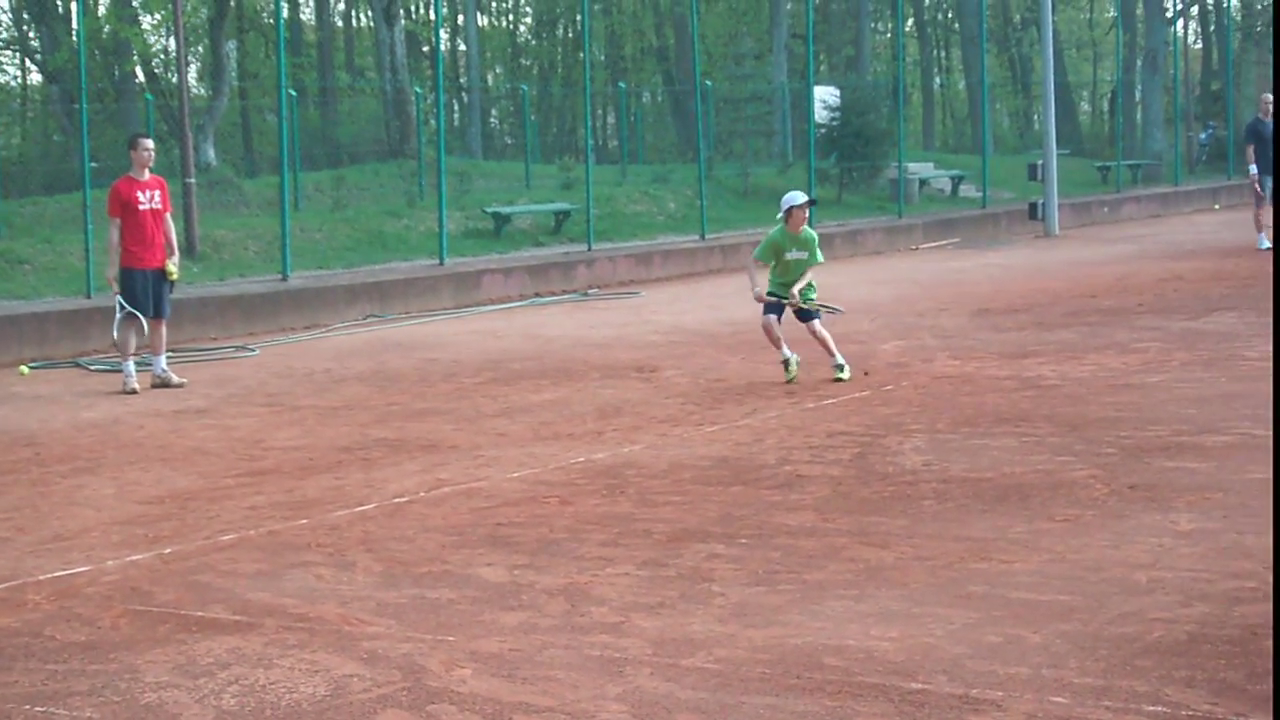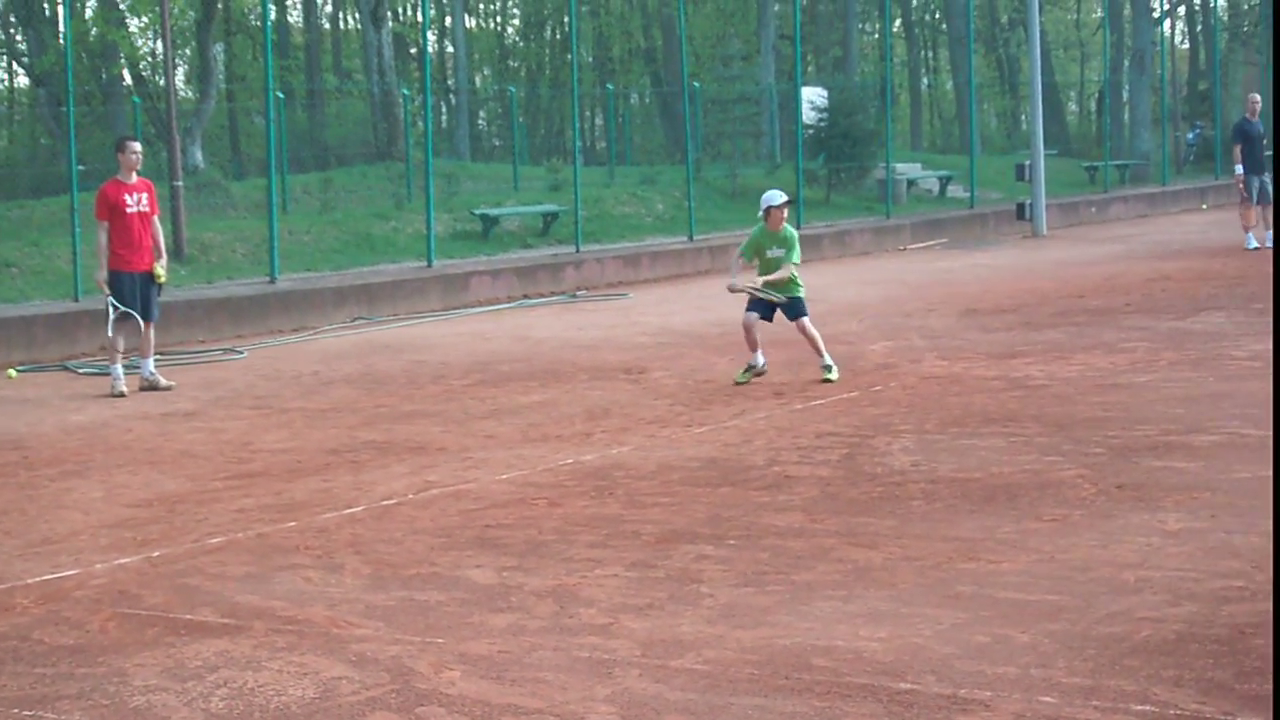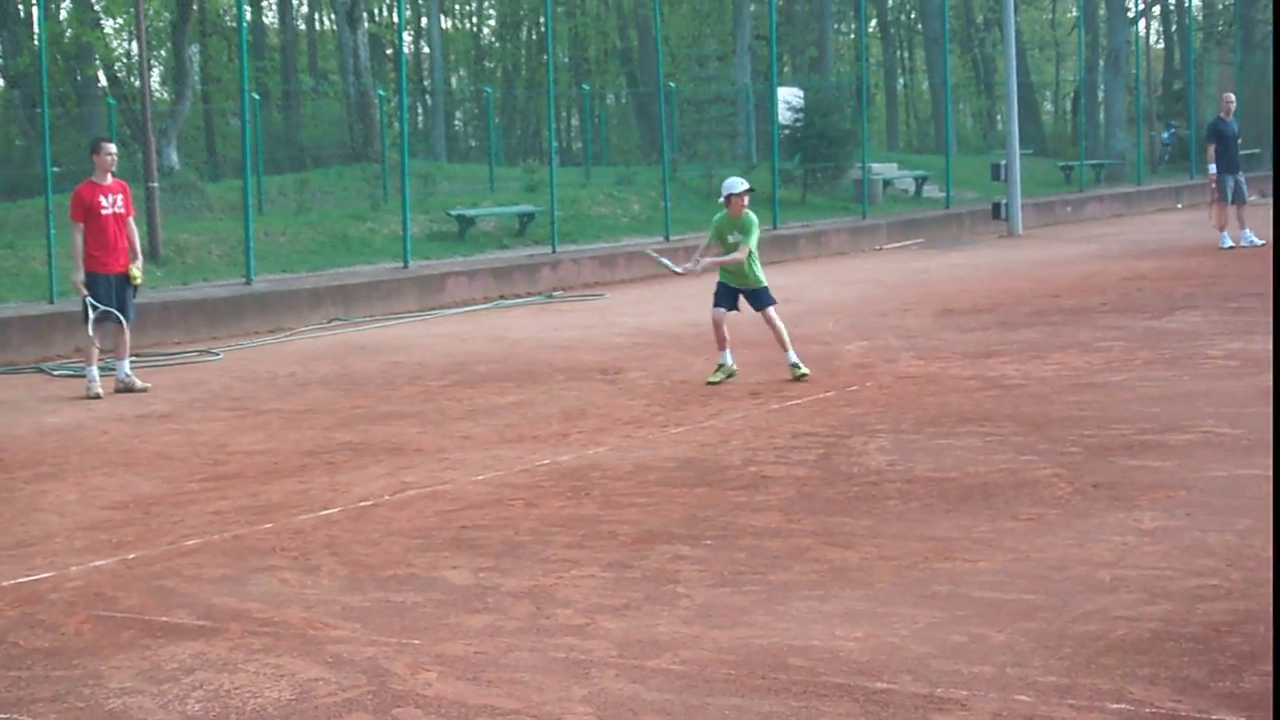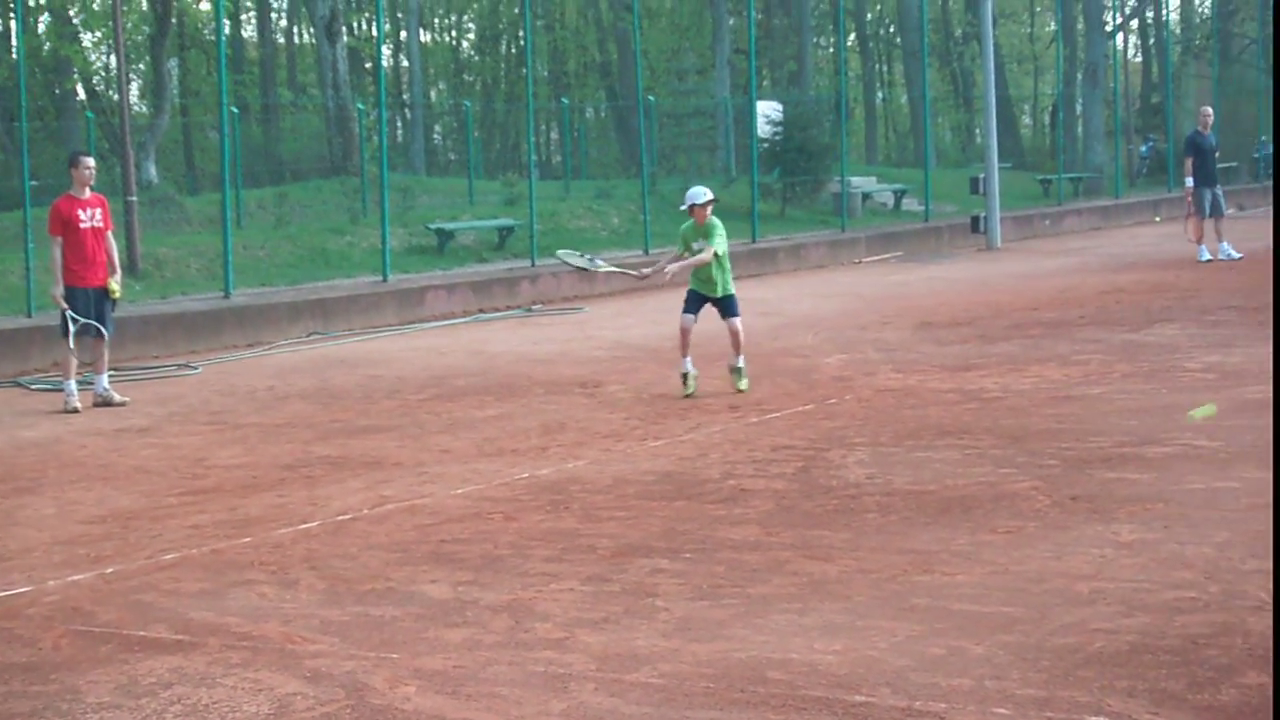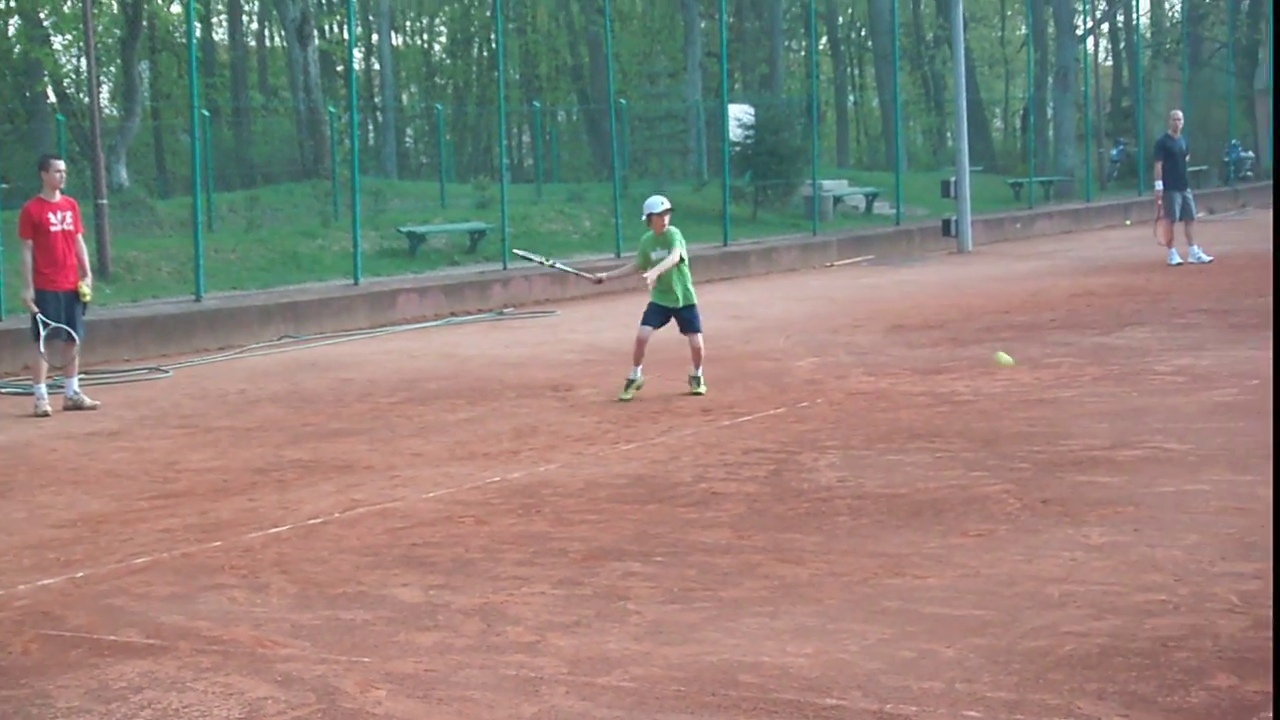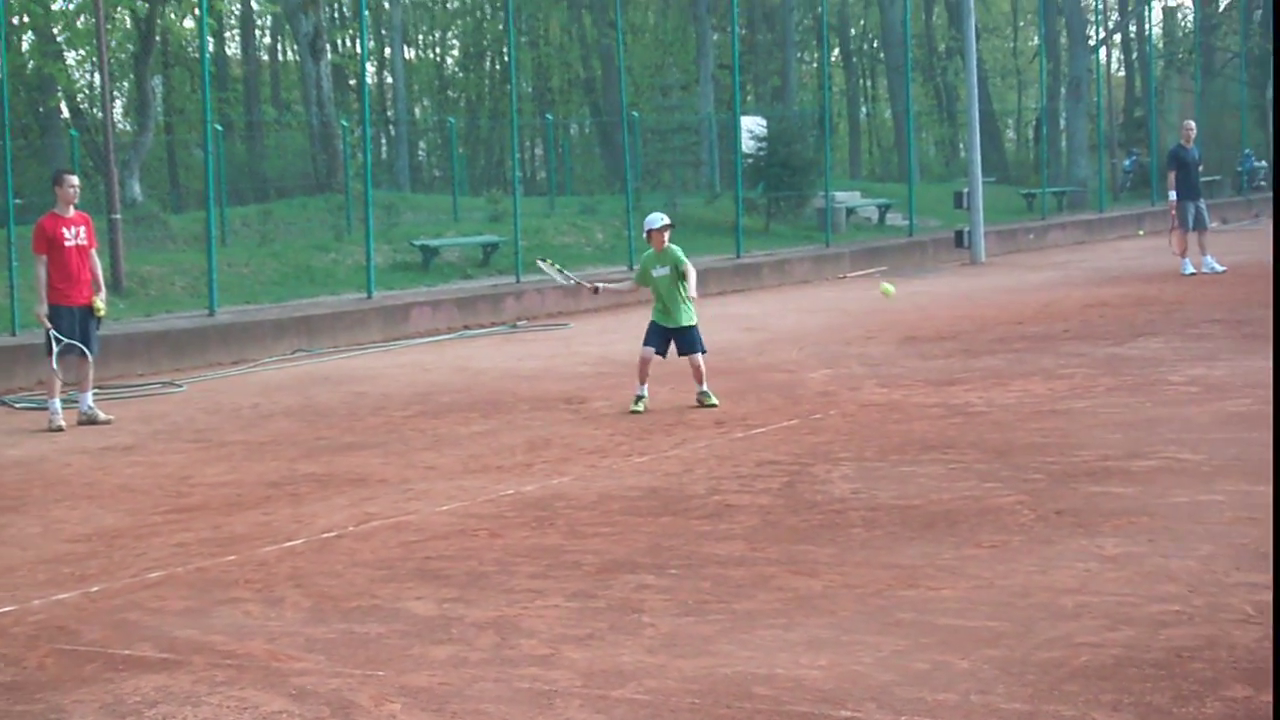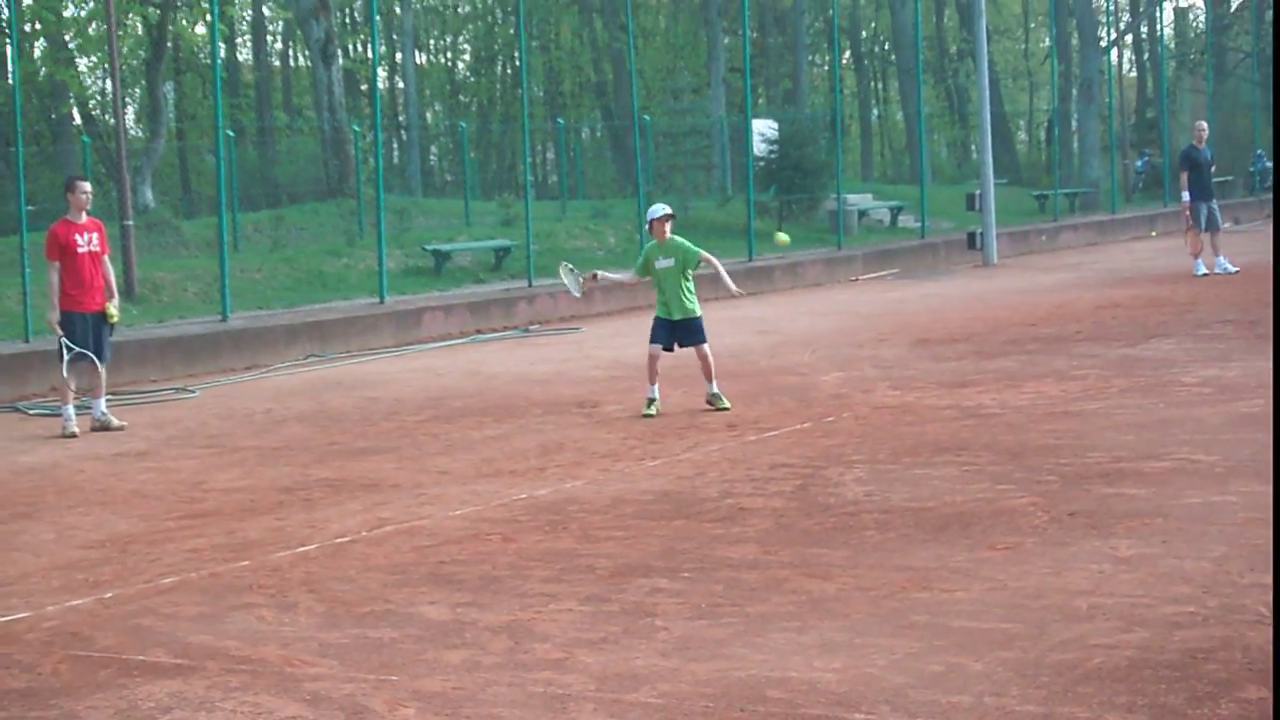
dt=0.1s
person 1, frame 1
left shoulder: (160, 184)
right shoulder: (120, 188)
right elbow: (114, 228)
left wrist: (174, 252)
right wrist: (113, 264)
left hip: (160, 263)
right hip: (133, 265)
left knee: (159, 318)
right knee: (131, 319)
left ankle: (160, 371)
right ankle: (129, 375)
person 1, frame 2
left shoulder: (147, 187)
right shoulder: (108, 191)
right elbow: (102, 231)
left wrist: (162, 255)
right wrist: (102, 267)
left hip: (147, 266)
right hip: (121, 269)
left knee: (148, 321)
left ankle: (148, 374)
right ankle: (117, 378)
person 1, frame 3
left shoulder: (122, 188)
right shoulder: (83, 192)
right elbow: (78, 233)
left wrist: (137, 257)
right wrist: (78, 269)
left hip: (123, 268)
right hip: (96, 270)
left knee: (124, 322)
left ankle: (124, 376)
right ankle: (92, 379)
person 1, frame 4
left shoulder: (101, 202)
right shoulder: (61, 206)
right elbow: (56, 247)
left wrist: (116, 271)
right wrist: (57, 282)
left hip: (101, 282)
right hip: (75, 284)
left knee: (102, 337)
left ankle: (102, 390)
right ankle: (70, 394)
person 1, frame 5
left shoulder: (71, 205)
right shoulder: (31, 209)
right elbow: (27, 250)
left wrist: (87, 274)
right wrist: (28, 286)
left hip: (72, 285)
right hip: (45, 288)
right knee: (43, 342)
left ankle: (72, 394)
right ankle: (40, 397)
person 1, frame 6
left shoulder: (85, 220)
right shoulder: (45, 224)
right elbow: (41, 265)
left wrist: (101, 289)
right wrist: (41, 301)
left hip: (87, 301)
right hip: (59, 303)
left knee: (87, 356)
left ankle: (87, 408)
right ankle: (54, 411)
person 1, frame 7
left shoulder: (97, 227)
right shoulder: (58, 231)
right elbow: (53, 271)
left wrist: (114, 296)
right wrist: (54, 308)
left hip: (99, 307)
right hip: (72, 310)
left knee: (100, 362)
left ankle: (100, 414)
right ankle: (68, 418)
person 2, frame 1
left shoulder: (811, 236)
right shoulder: (775, 237)
left elbow: (812, 269)
right elbow: (753, 262)
left wrist: (797, 288)
right wrist: (755, 287)
left hip: (803, 289)
right hip: (778, 289)
left knee: (815, 329)
right knee: (768, 323)
left ankle: (839, 363)
right ankle: (788, 358)
person 2, frame 2
left shoulder: (791, 235)
right shoulder: (757, 234)
left elbow: (788, 271)
right elbow: (739, 257)
left wrist: (762, 279)
right wrist: (734, 278)
left hip: (790, 288)
right hip: (765, 289)
left knee: (804, 327)
right knee: (748, 322)
left ankle: (827, 364)
right ankle: (757, 363)
person 2, frame 3
left shoulder: (751, 220)
right shoulder: (719, 220)
left elbow: (742, 255)
right elbow: (710, 244)
left wrist: (710, 261)
right wrist: (694, 262)
left hip: (752, 279)
right hip: (728, 279)
left knee: (771, 317)
right knee: (717, 318)
left ankle: (793, 361)
right ankle: (727, 365)
person 2, frame 4
left shoulder: (715, 226)
right shoulder: (686, 230)
left elbow: (707, 254)
right elbow: (679, 253)
left wrist: (677, 266)
right wrist: (652, 270)
left hip: (722, 286)
right hip: (698, 286)
left knee: (735, 328)
right knee: (686, 326)
left ankle: (738, 367)
right ankle: (688, 372)
person 2, frame 5
left shoulder: (674, 235)
right shoulder: (646, 241)
left elbow: (674, 258)
right elbow: (637, 266)
left wrist: (654, 272)
right wrist: (607, 275)
left hip: (684, 298)
right hip: (660, 298)
left knee: (696, 344)
right knee: (642, 337)
left ankle: (696, 376)
right ankle: (634, 379)
person 2, frame 6
left shoulder: (674, 253)
right shoulder: (647, 259)
left elbow: (690, 269)
right elbow: (634, 285)
left wrist: (691, 289)
right wrist: (605, 287)
left hip: (684, 317)
right hip: (660, 318)
left knee: (696, 362)
right knee: (645, 357)
left ankle: (703, 391)
right ankle: (641, 395)
person 2, frame 7
left shoulder: (681, 245)
right shoulder: (648, 250)
left elbow: (709, 259)
right elbow: (634, 277)
left wrist: (727, 280)
right wrist: (605, 276)
left hip: (688, 310)
right hip: (665, 313)
left knee: (704, 353)
right knee: (654, 353)
left ankle: (713, 393)
right ankle: (653, 398)
person 3, frame 1
left shoulder: (1271, 124)
right shoulder: (1253, 125)
right elbow: (1249, 150)
right wrist: (1253, 170)
left hip: (1272, 171)
right hip: (1262, 172)
left knee: (1275, 205)
right knee: (1260, 205)
right ankle: (1262, 238)
person 3, frame 2
left shoulder: (1260, 124)
right shoulder: (1240, 125)
right elbow: (1236, 149)
right wrist: (1239, 170)
left hip: (1262, 171)
right hip: (1248, 172)
left knee: (1267, 204)
right knee: (1248, 205)
left ankle: (1270, 236)
right ankle: (1249, 238)
person 3, frame 3
left shoulder: (1235, 124)
right shoulder: (1214, 124)
right elbow: (1210, 149)
right wrist: (1212, 169)
left hip: (1237, 170)
right hip: (1225, 172)
left knee: (1242, 203)
right knee: (1222, 204)
left ankle: (1246, 236)
right ankle: (1224, 237)
person 3, frame 4
left shoulder: (1213, 137)
right shoulder: (1192, 138)
right elbow: (1188, 162)
right wrist: (1188, 182)
left hip: (1215, 183)
right hip: (1200, 185)
left knee: (1220, 216)
right knee: (1200, 217)
left ankle: (1224, 249)
right ankle: (1201, 251)
person 3, frame 5
left shoulder: (1183, 141)
right shoulder: (1162, 142)
right elbow: (1158, 166)
right wrist: (1158, 186)
left hip: (1185, 187)
right hip: (1170, 188)
left knee: (1190, 220)
right knee: (1170, 221)
left ankle: (1194, 253)
right ankle: (1172, 254)
person 3, frame 6
left shoulder: (1196, 151)
right shoulder: (1175, 152)
right elbow: (1171, 176)
right wrist: (1172, 196)
left hip: (1198, 197)
right hip: (1183, 198)
left knee: (1203, 229)
right knee: (1183, 231)
left ankle: (1207, 263)
right ankle: (1185, 264)
person 3, frame 7
left shoulder: (1208, 151)
right shoulder: (1187, 152)
right elbow: (1183, 176)
right wrist: (1185, 197)
left hip: (1210, 197)
right hip: (1196, 199)
left knee: (1216, 230)
right knee: (1197, 232)
left ankle: (1220, 263)
right ankle: (1198, 264)
